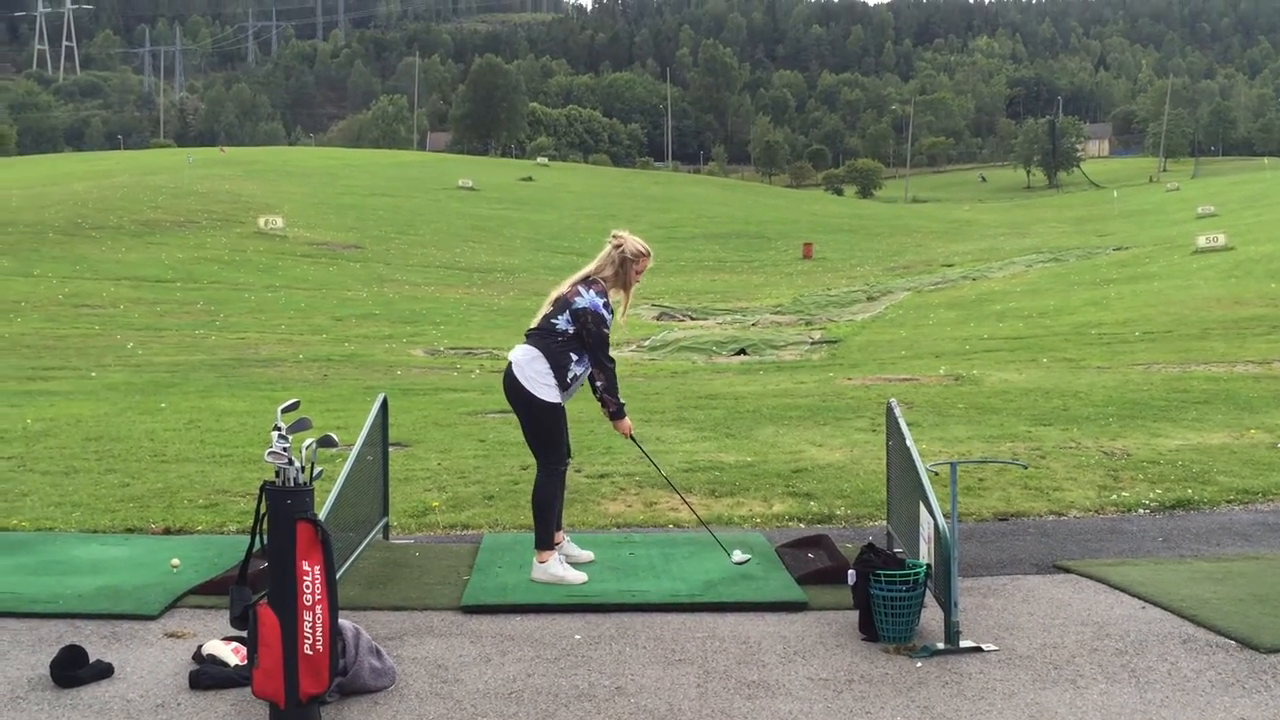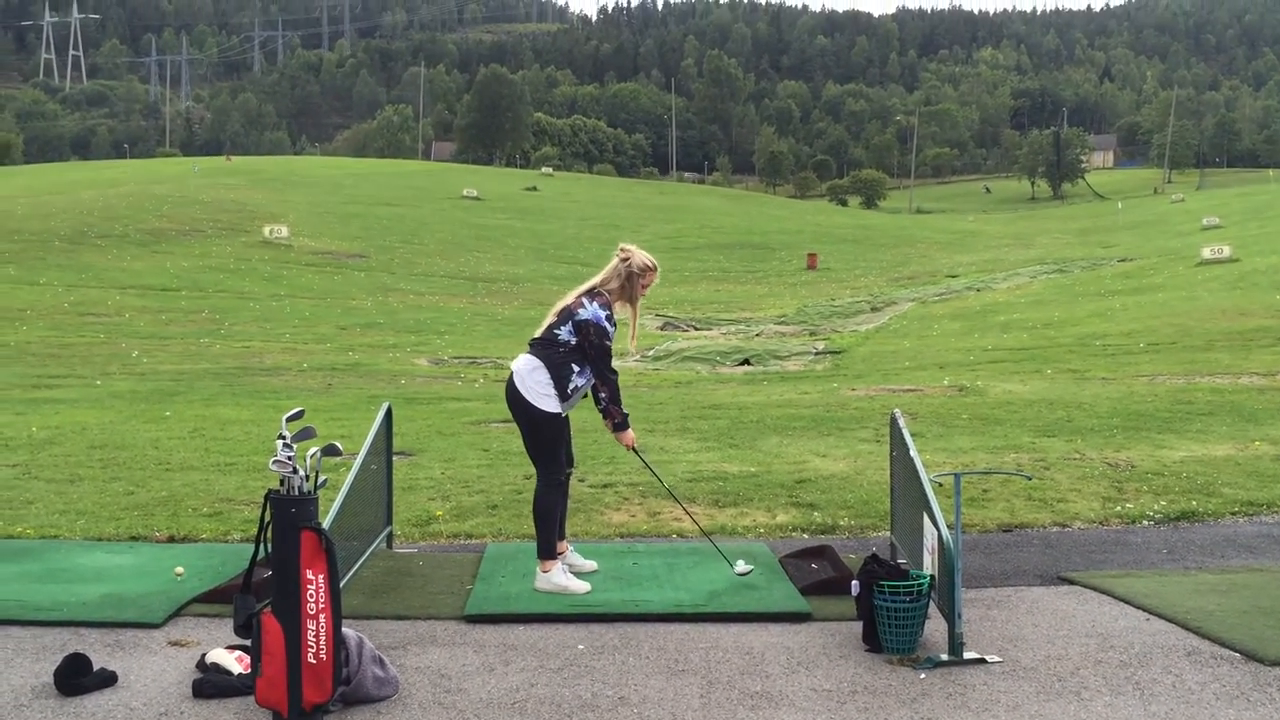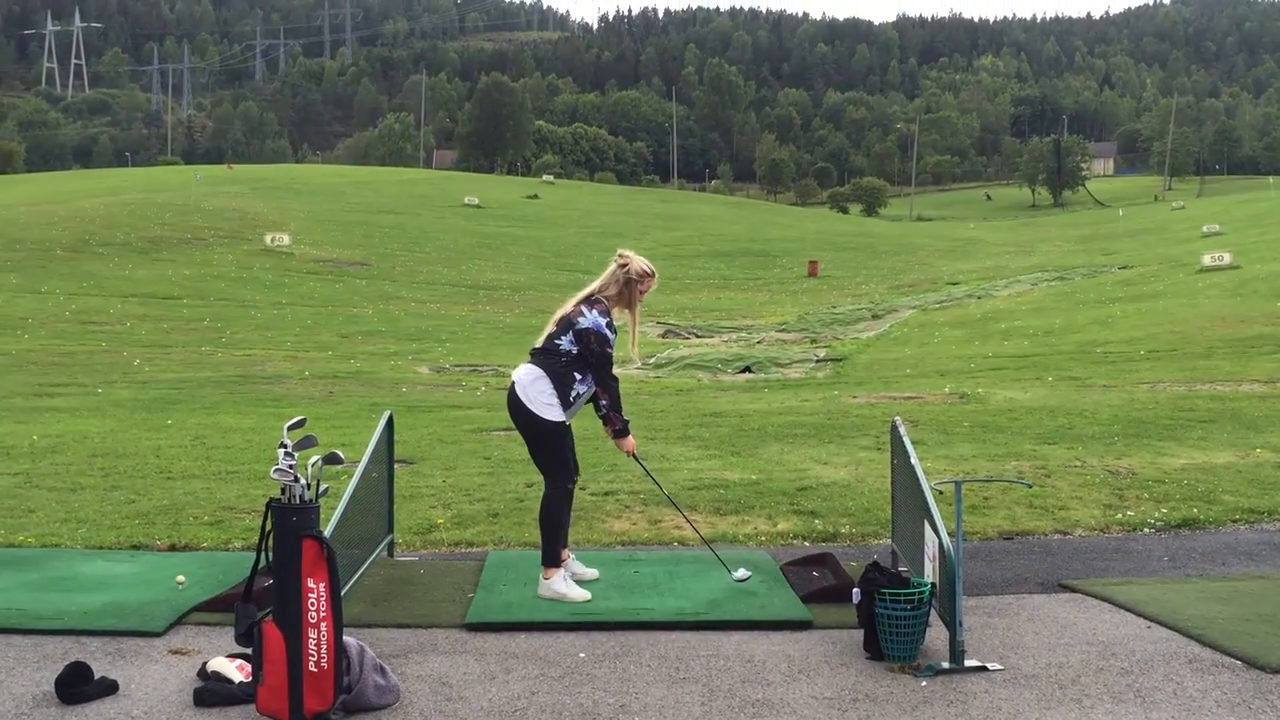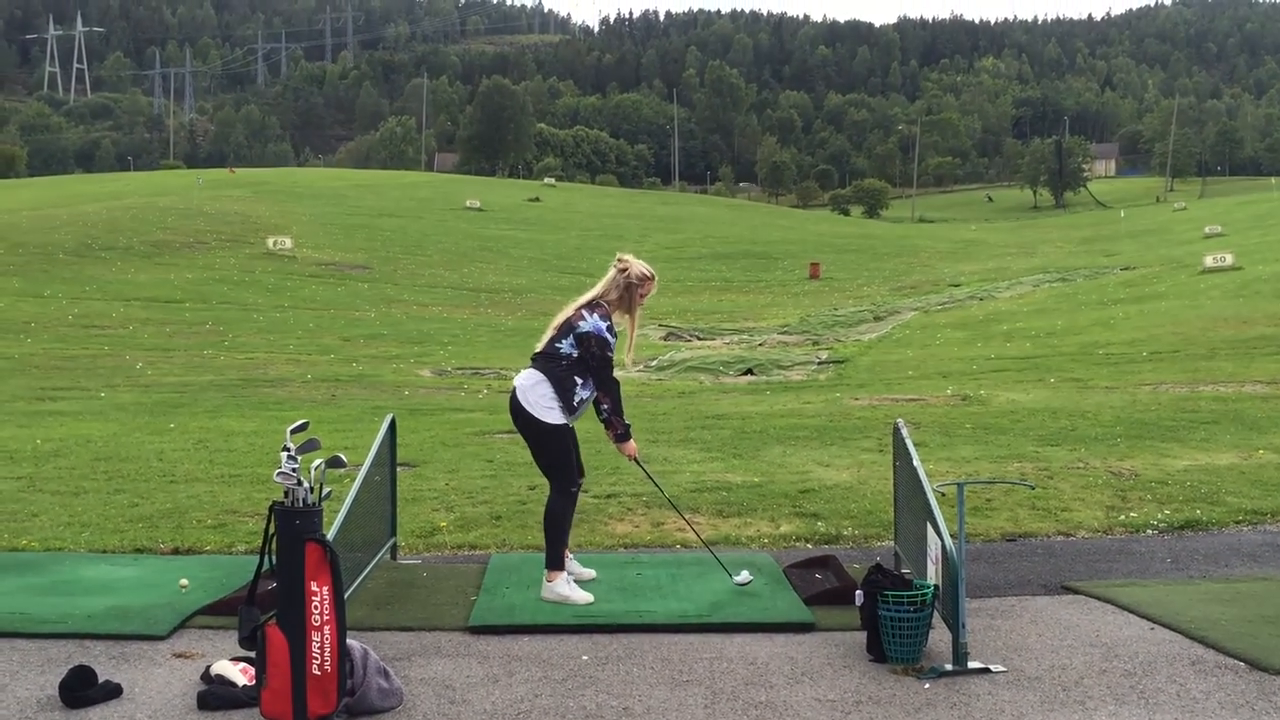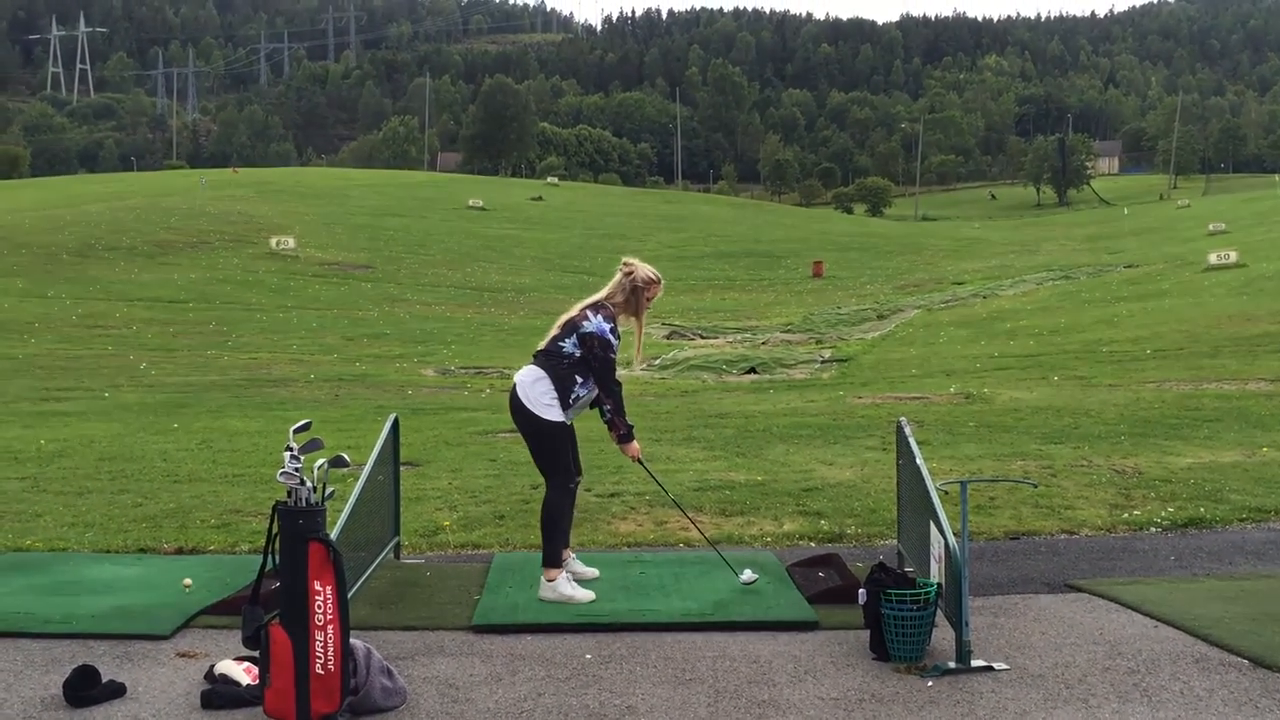
dt=0.3s
person 1, frame 1
left shoulder: (588, 290)
right shoulder: (593, 301)
left elbow: (590, 358)
right elbow: (601, 360)
left wrist: (606, 402)
right wrist: (617, 412)
left hip: (532, 378)
right hip: (534, 382)
left knee: (559, 460)
right knee: (551, 465)
left ankle: (556, 541)
right ankle: (545, 560)
person 1, frame 2
left shoulder: (593, 303)
right shoulder: (597, 312)
left elbow: (593, 369)
right elbow: (603, 372)
left wrist: (607, 414)
right wrist: (620, 423)
left hip: (541, 390)
right hip: (535, 392)
left knee: (562, 470)
right knee: (552, 474)
left ankle: (560, 550)
right ankle: (548, 569)
person 1, frame 3
left shoulder: (591, 309)
right shoulder: (596, 320)
left elbow: (593, 376)
right elbow: (605, 379)
left wrist: (608, 420)
right wrist: (620, 430)
left hip: (536, 398)
right hip: (537, 402)
left knee: (567, 477)
right knee: (560, 482)
left ankle: (562, 558)
right ankle: (551, 576)
person 1, frame 4
left shoulder: (592, 314)
right shoulder: (597, 324)
left elbow: (595, 380)
right elbow: (605, 383)
left wrist: (610, 424)
right wrist: (622, 434)
left hip: (541, 403)
right hip: (539, 406)
left knee: (572, 480)
right knee: (565, 485)
left ankle: (561, 558)
right ankle: (554, 579)
person 1, frame 5
left shoulder: (598, 315)
right shoulder: (600, 325)
left elbow: (598, 381)
right elbow: (608, 384)
left wrist: (612, 425)
right wrist: (625, 436)
left hip: (538, 398)
right hip: (538, 402)
left knee: (570, 477)
right knee: (560, 483)
left ankle: (562, 557)
right ankle: (552, 579)
